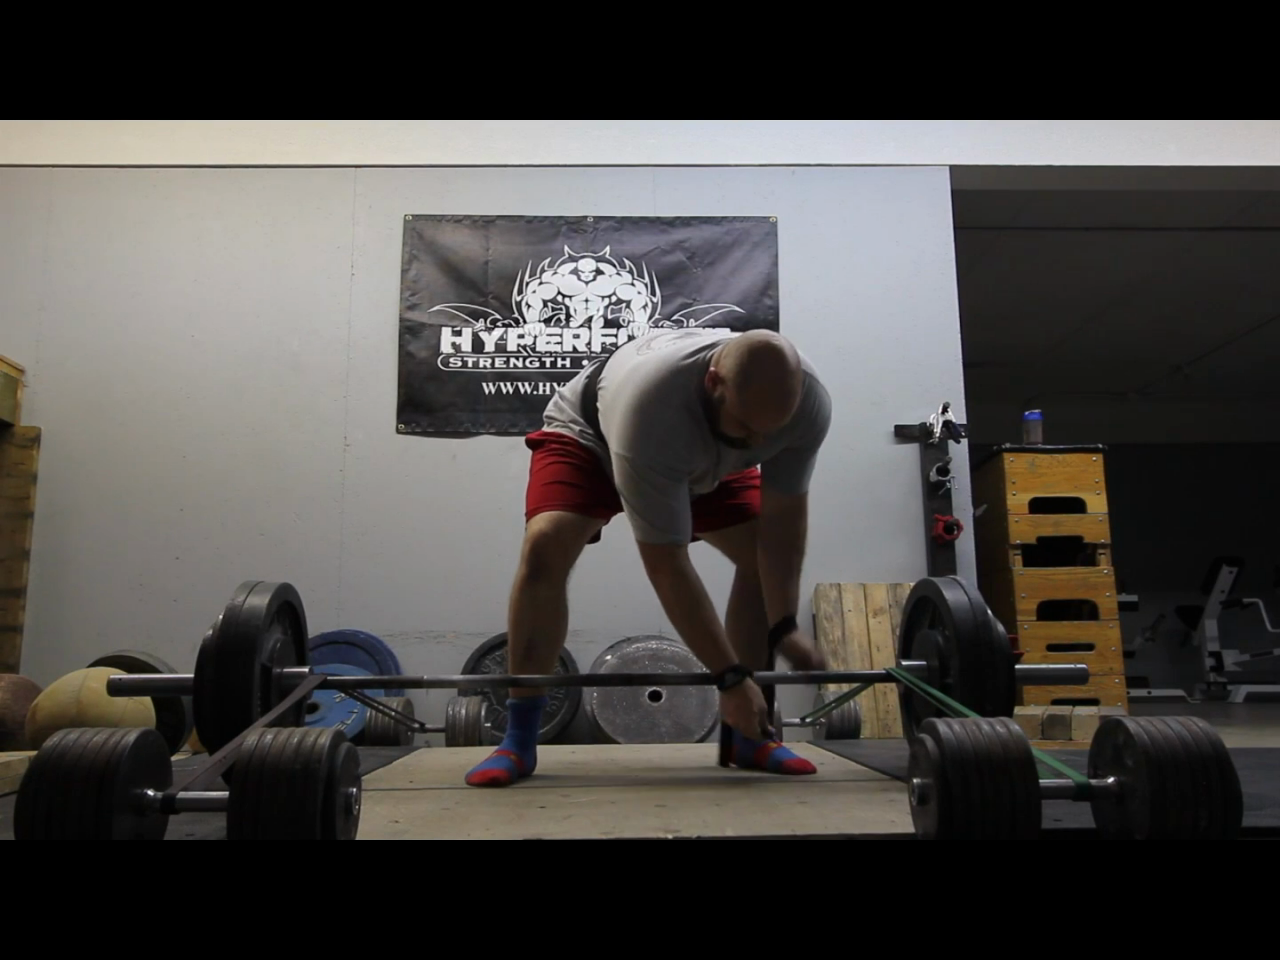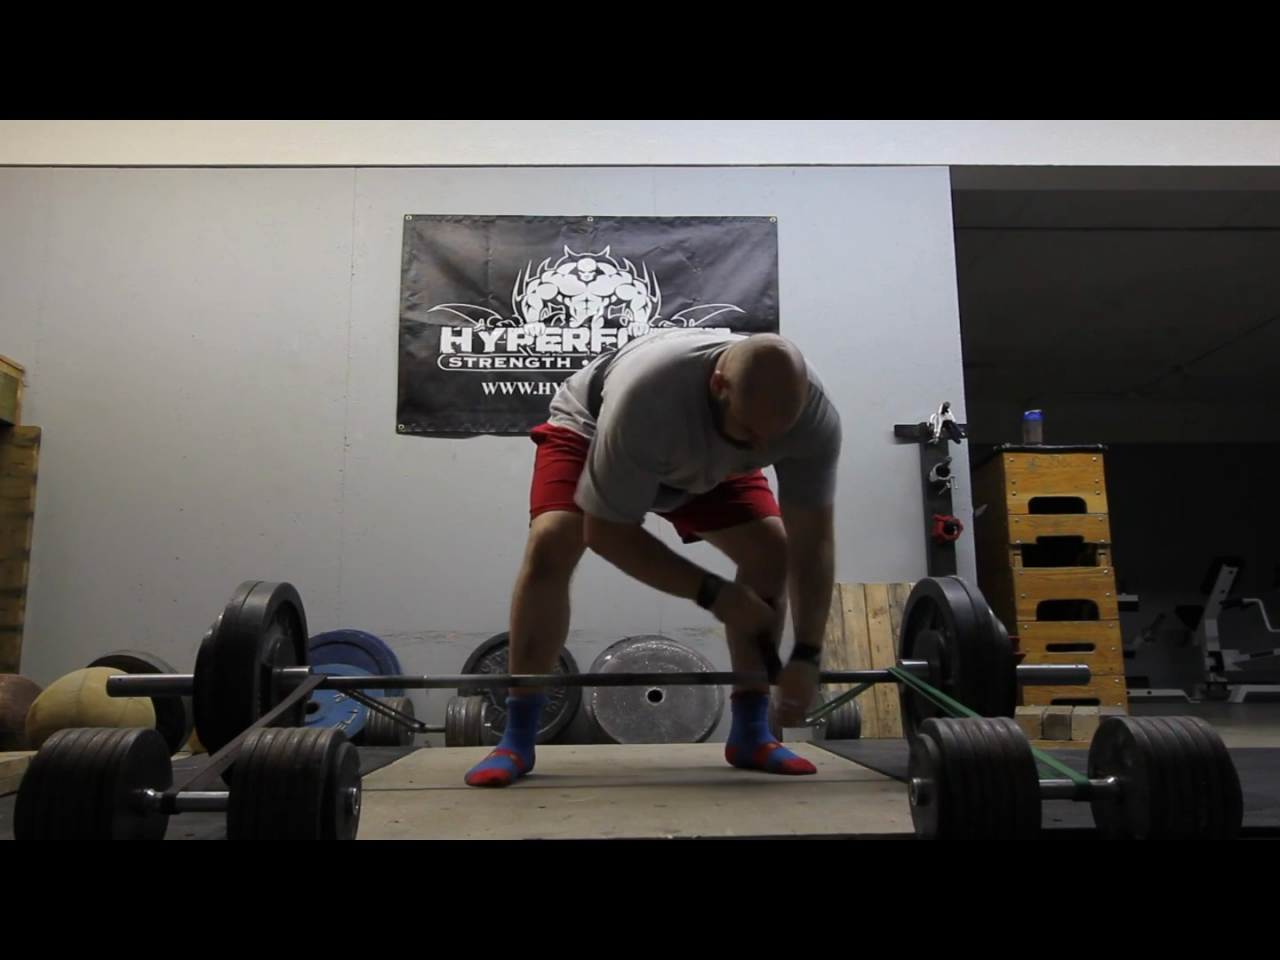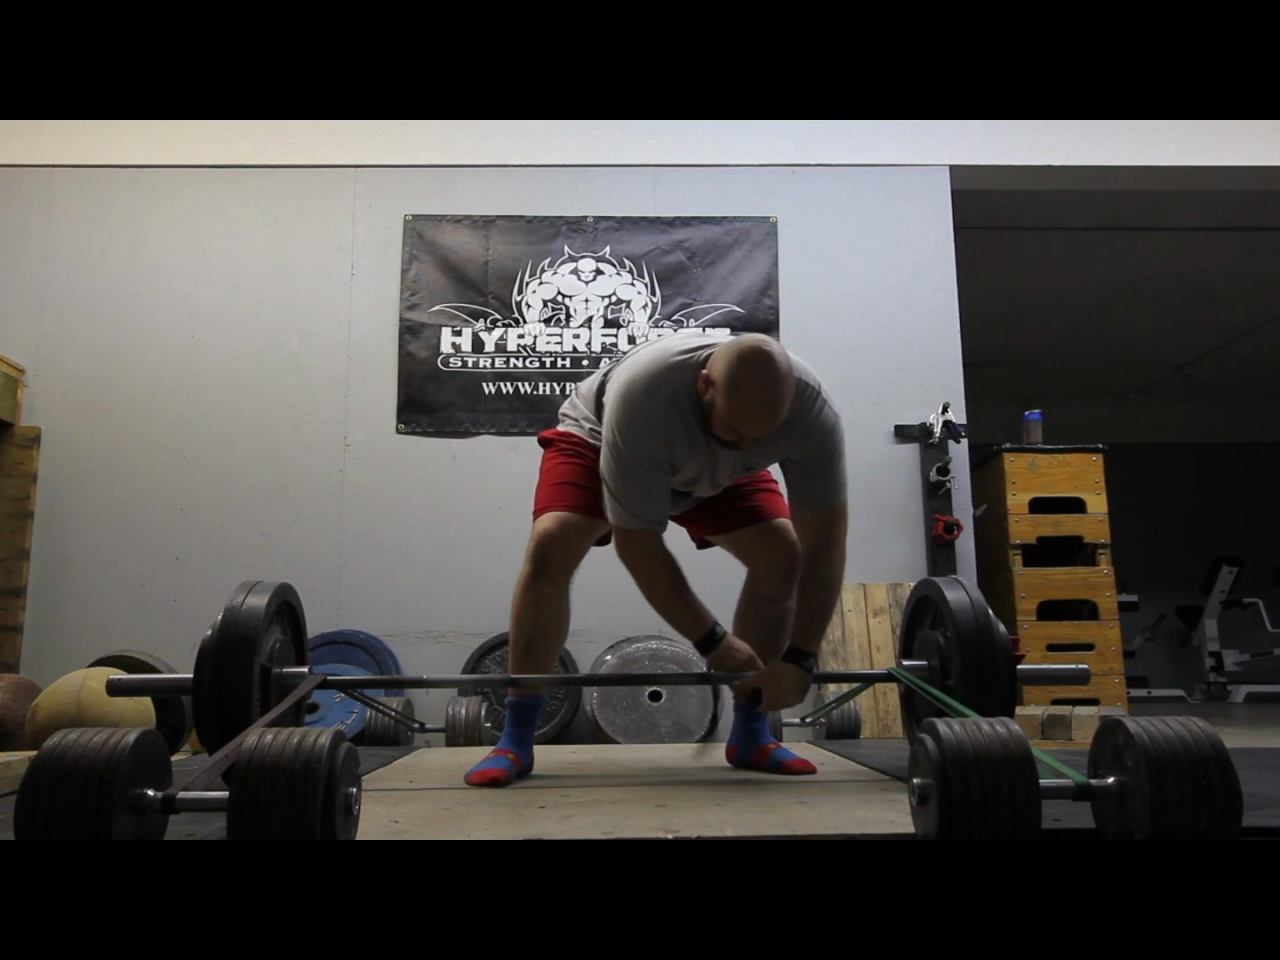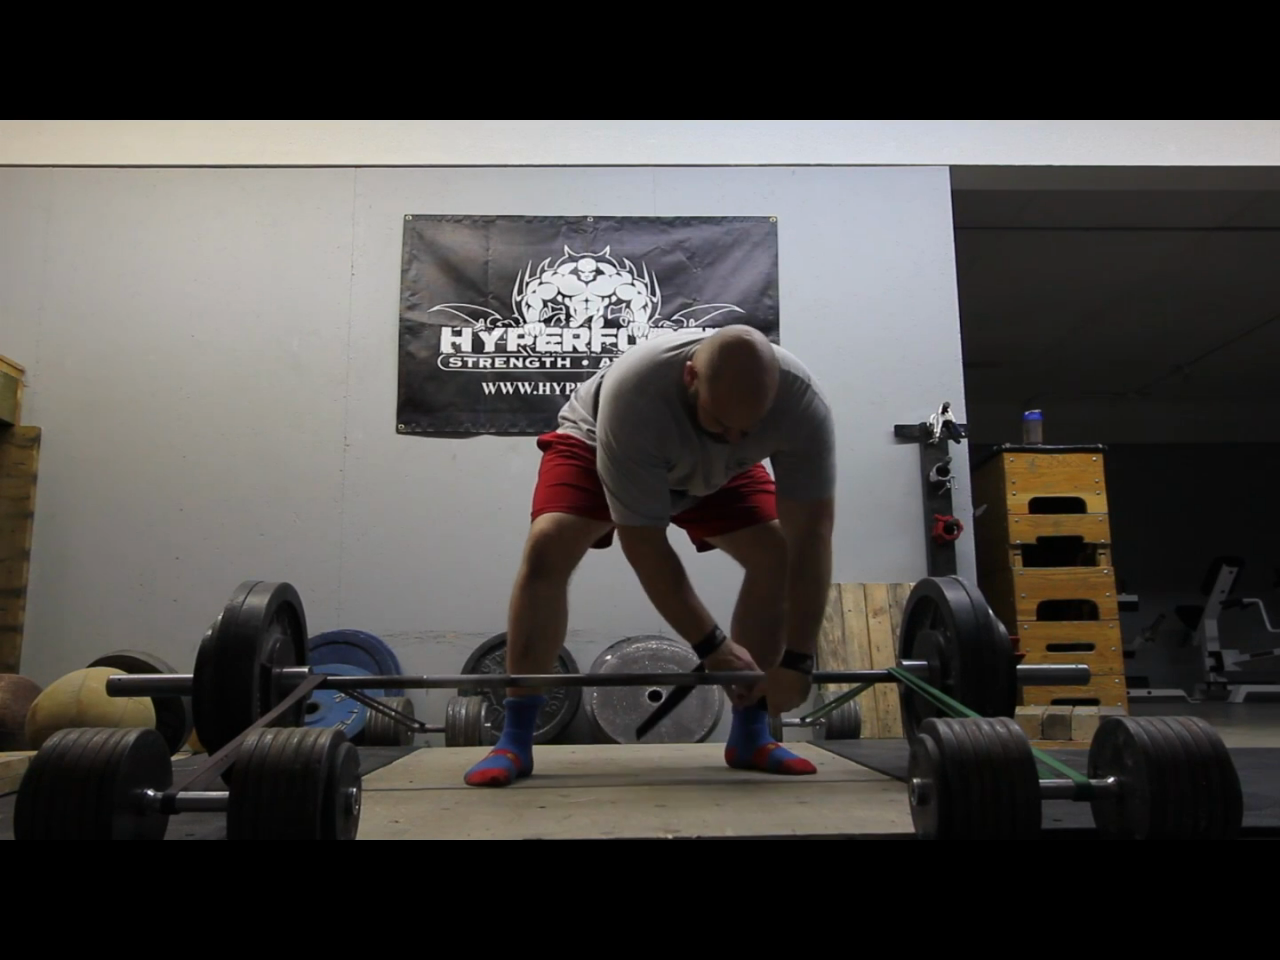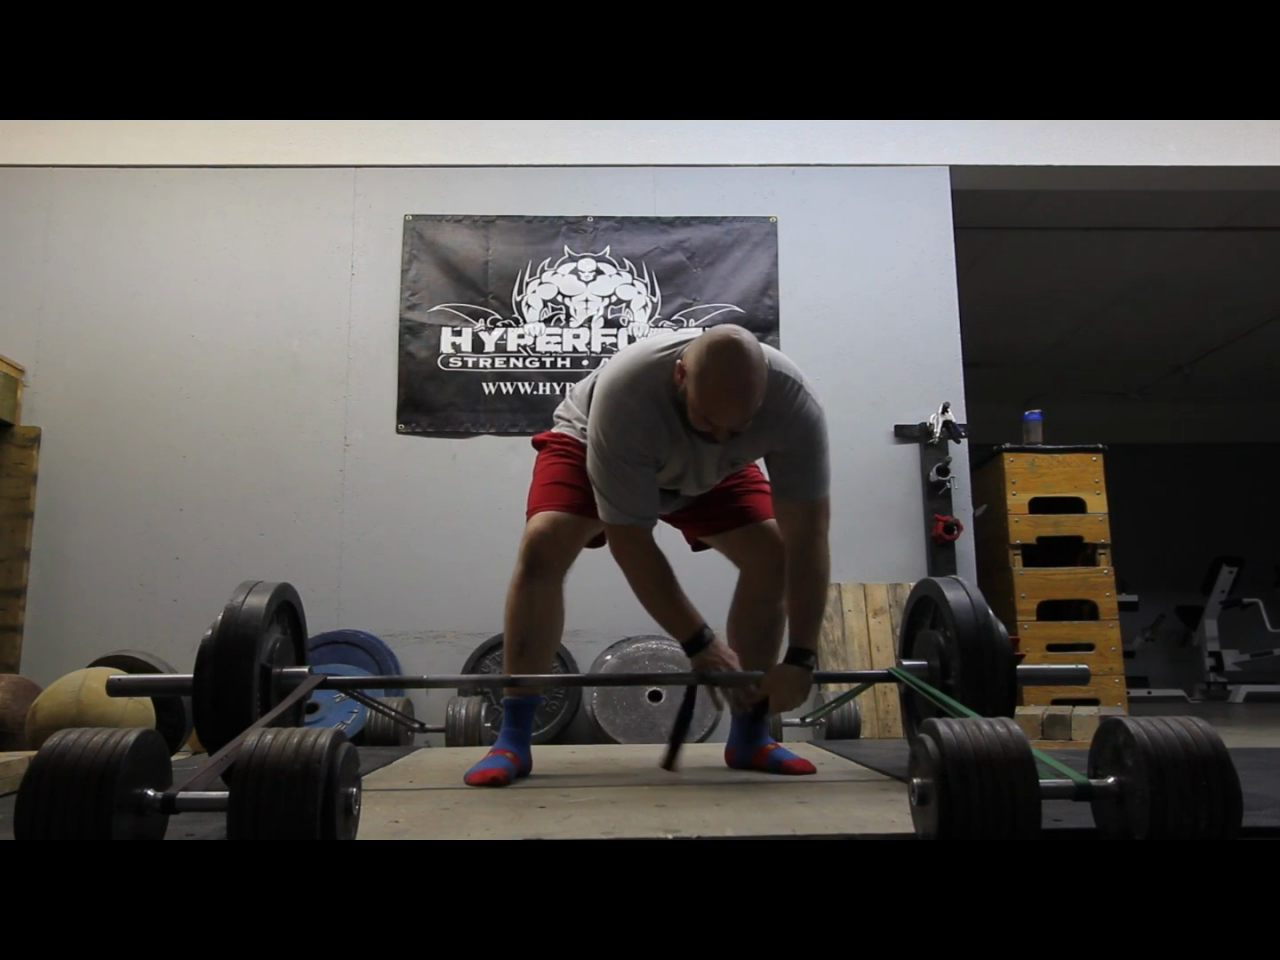
dt=0.2s
person 1, frame 1
left shoulder: (806, 400)
right shoulder: (652, 408)
left elbow: (782, 519)
right elbow: (667, 563)
left wrist: (786, 626)
right wrist: (731, 679)
right hip: (589, 434)
left knee: (761, 549)
right knee: (545, 546)
left ankle: (752, 736)
right ankle: (519, 740)
person 1, frame 2
left shoulder: (813, 414)
right shoulder: (650, 398)
left elbow: (812, 539)
right elbow: (605, 532)
left wrist: (805, 658)
right wrist: (714, 595)
right hip: (591, 426)
left knee: (771, 548)
right knee: (550, 545)
left ankle: (750, 732)
right ankle: (517, 738)
person 1, frame 3
left shoulder: (811, 412)
right shoulder: (643, 399)
left elbow: (825, 540)
right elbow: (636, 542)
left wrist: (800, 658)
right wrist: (713, 641)
right hip: (597, 433)
left knee: (782, 551)
right knee: (551, 546)
left ankle: (750, 734)
right ankle: (516, 738)
person 1, frame 4
left shoulder: (801, 403)
right shoulder: (635, 395)
left elbow: (811, 536)
right elbow: (643, 543)
left wrist: (798, 660)
right wrist: (712, 645)
right hip: (596, 438)
left knee: (777, 552)
right knee: (547, 547)
left ankle: (749, 735)
right ankle: (515, 739)
person 1, frame 5
left shoulder: (793, 402)
right shoulder: (626, 393)
left elbow: (807, 537)
right elbow: (629, 541)
left wrist: (801, 657)
right wrist: (700, 643)
right hip: (588, 439)
left knee: (773, 552)
right knee: (542, 546)
left ankle: (749, 735)
right ankle: (513, 738)
